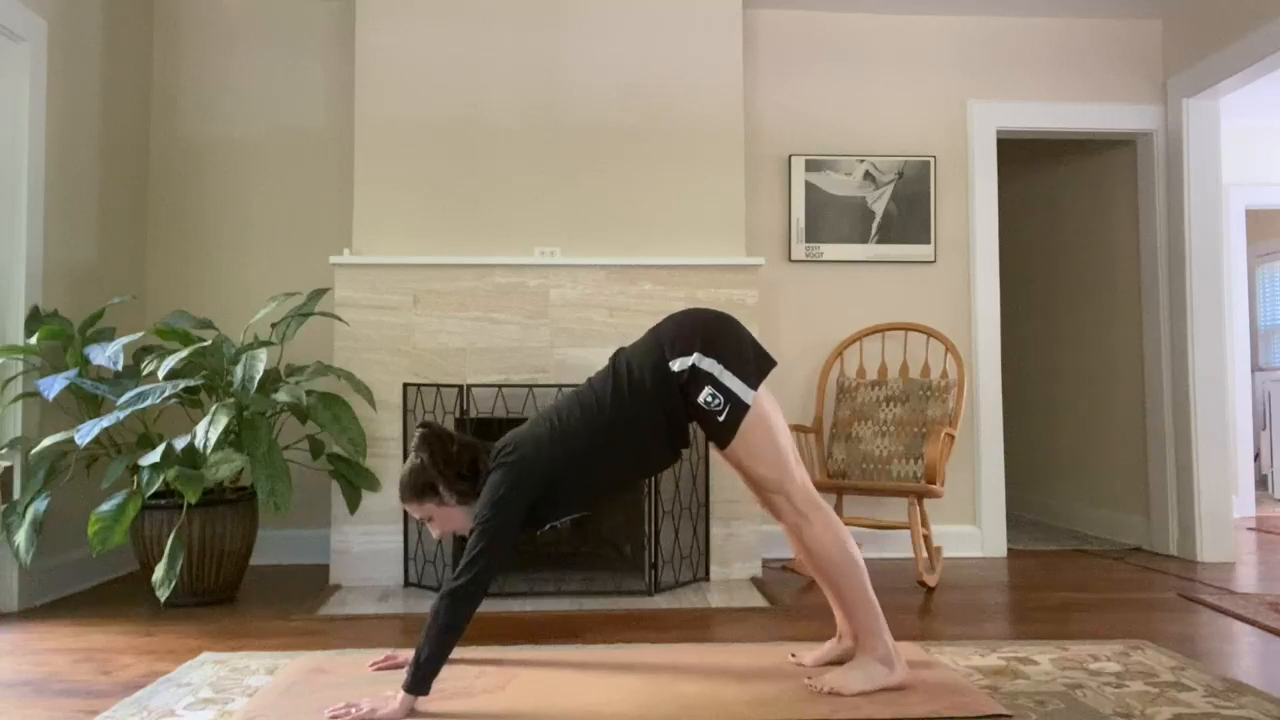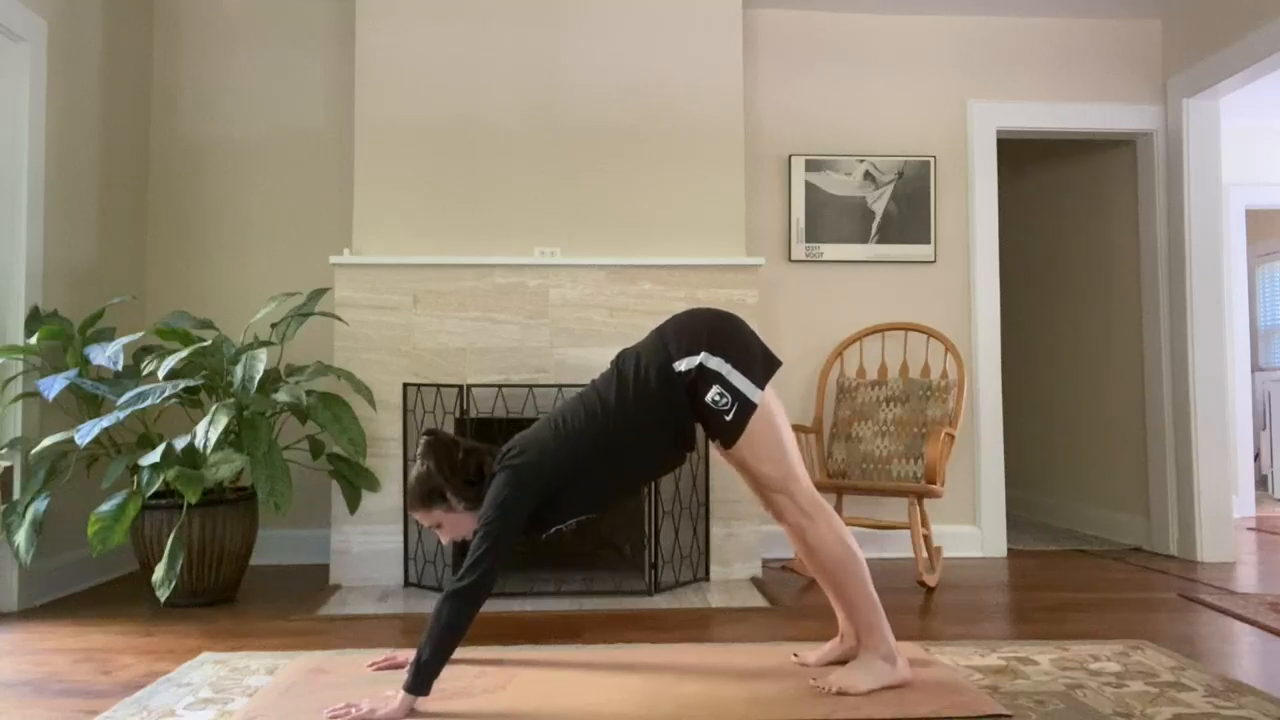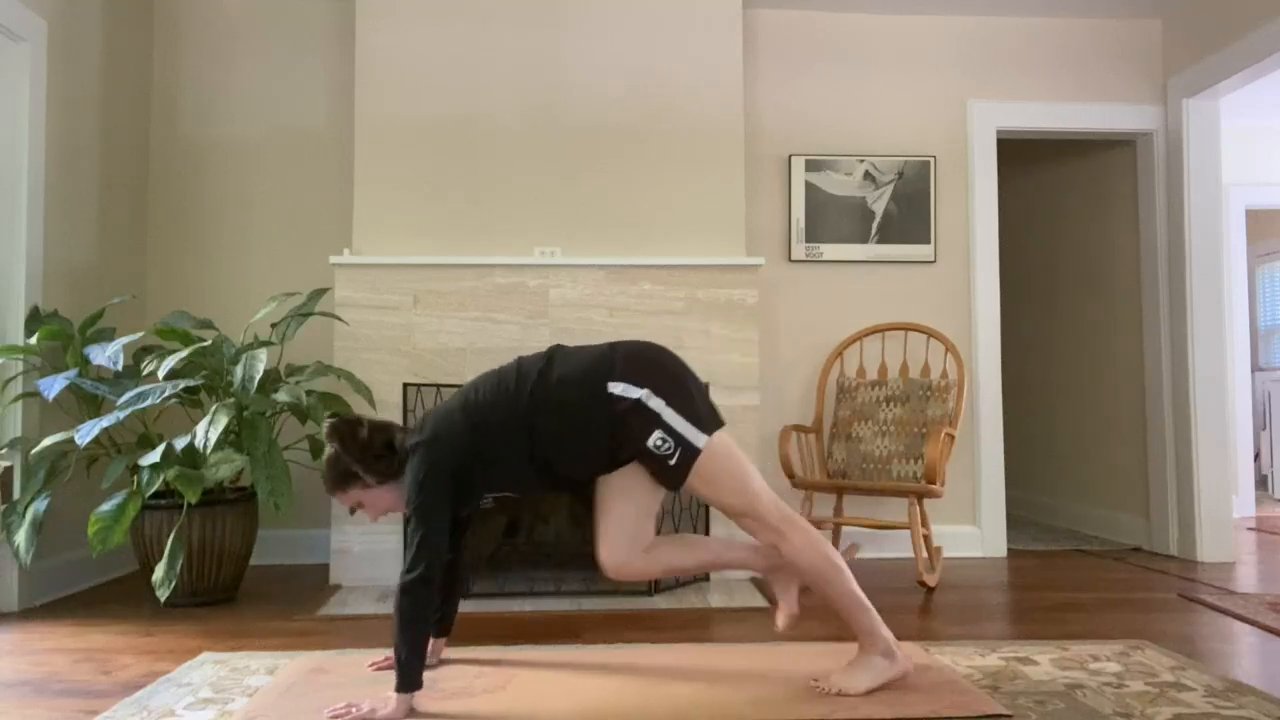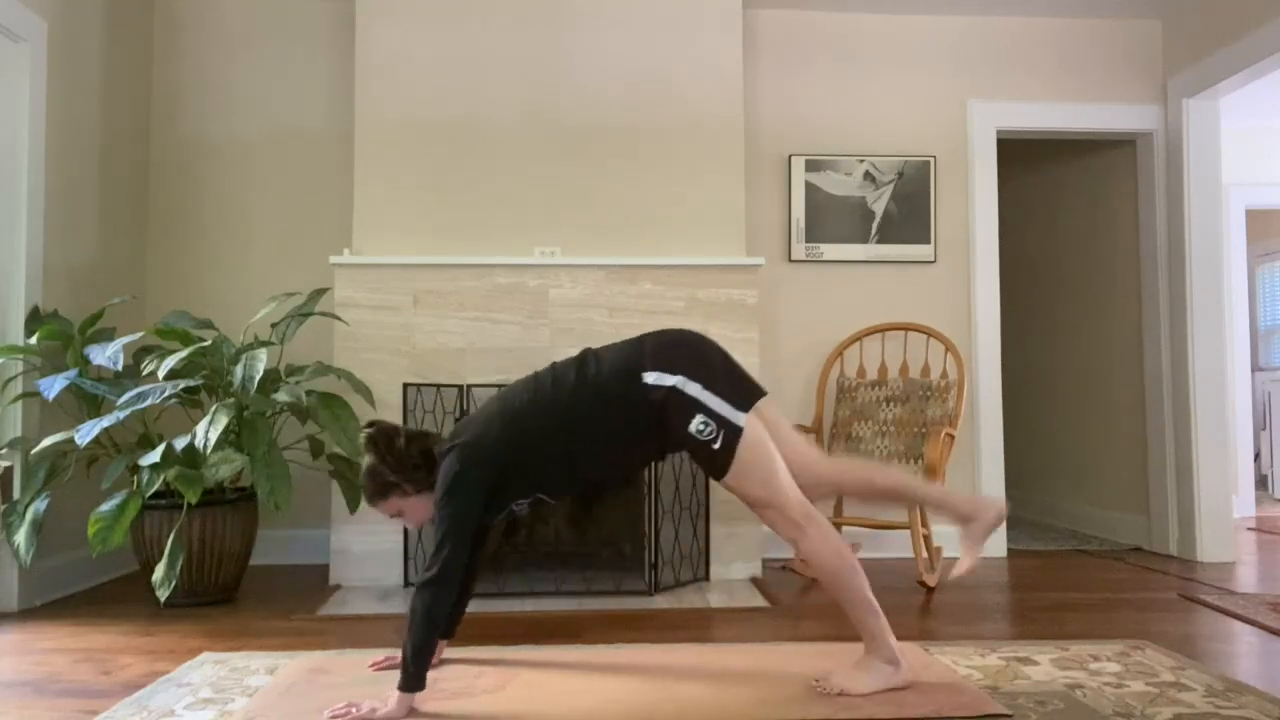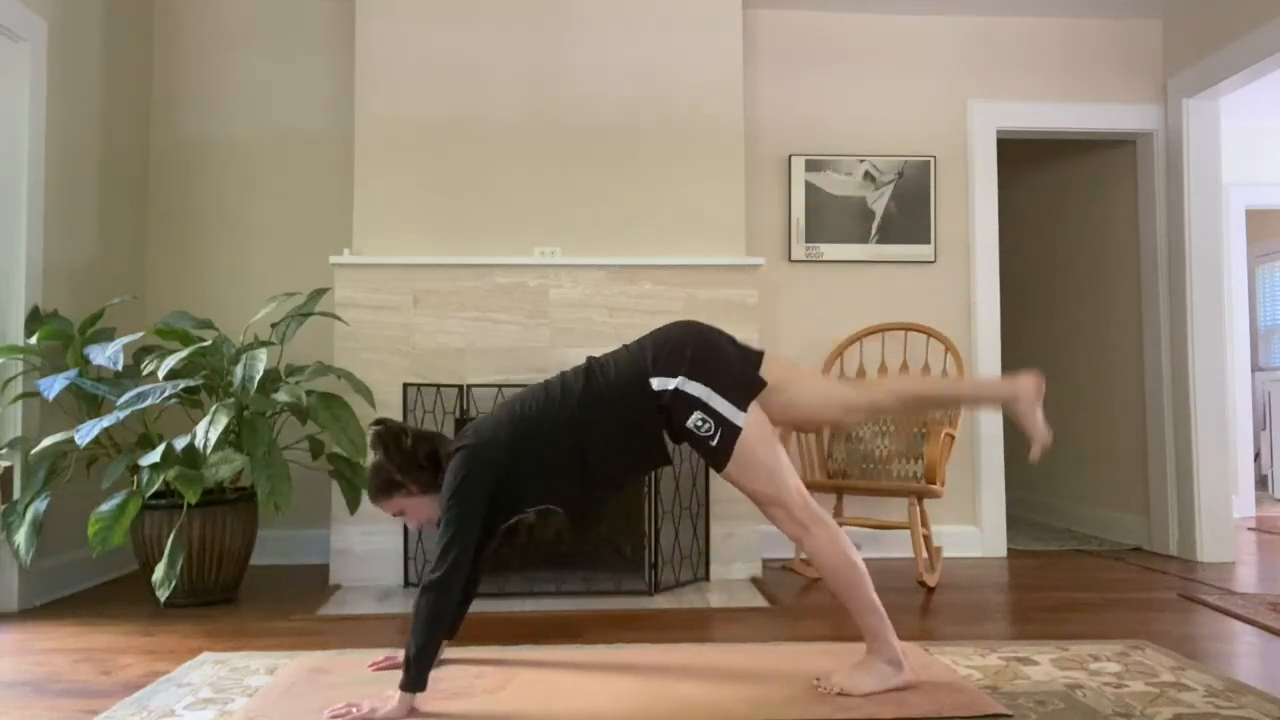
dt=1s
person 1, frame 1
left shoulder: (510, 476)
right shoulder: (502, 473)
left elbow: (466, 585)
right elbow: (469, 582)
right wrist: (429, 649)
left hip: (695, 358)
right hip: (687, 367)
left knee: (793, 500)
right knee: (782, 501)
left ankle: (881, 654)
right ankle: (851, 635)
person 1, frame 2
left shoulder: (517, 481)
right shoulder: (509, 478)
left elbow: (470, 586)
right elbow: (473, 583)
right wrist: (430, 650)
left hip: (701, 359)
right hip: (690, 366)
left knee: (796, 501)
right knee: (784, 505)
left ankle: (883, 654)
right ankle: (852, 635)
person 1, frame 3
left shoulder: (424, 459)
right shoulder: (437, 454)
left elbow: (419, 573)
right elbow: (448, 549)
right wrist: (434, 642)
left hip: (629, 389)
right hip: (613, 411)
left knee: (760, 512)
right knee: (623, 561)
left ankle: (881, 648)
right ankle: (768, 561)
person 1, frame 4
left shoulder: (463, 468)
right shoulder: (468, 461)
left elbow: (439, 576)
right elbow: (465, 560)
right wrist: (429, 643)
left hip: (668, 378)
right hip: (667, 382)
left knee: (793, 515)
right knee: (816, 469)
left ankle: (884, 656)
right ankle: (967, 506)
person 1, frame 5
left shoulder: (468, 467)
right shoulder: (478, 462)
left elbow: (444, 575)
right elbow: (468, 562)
right wrist: (432, 643)
left hip: (677, 371)
right hip: (677, 372)
left knee: (795, 512)
right knee: (861, 402)
left ankle: (889, 657)
right ankle: (1009, 393)
